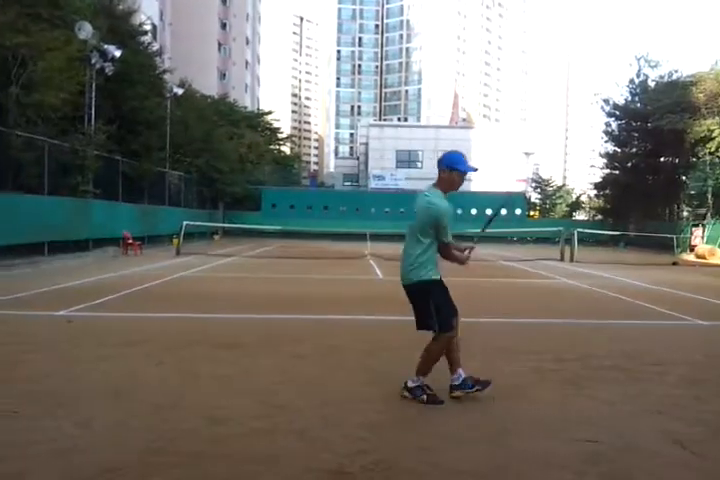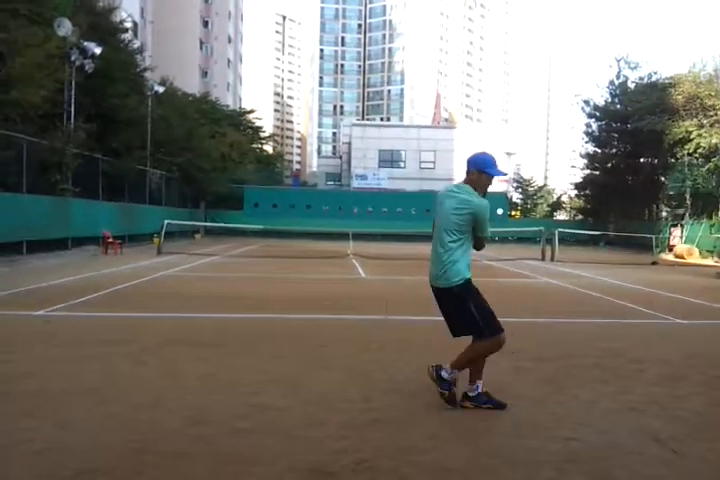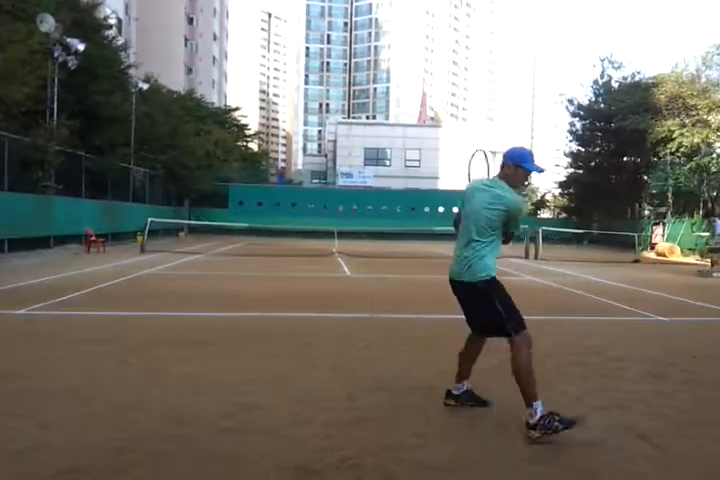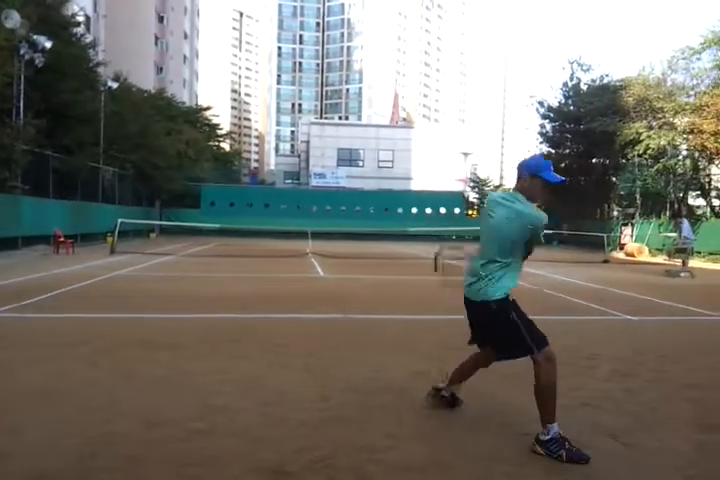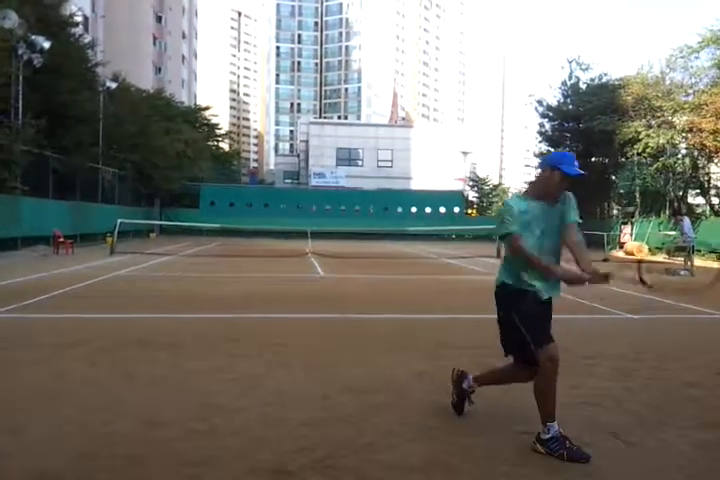
dt=0.2s
person 1, frame 1
left shoulder: (426, 196)
right shoulder: (441, 206)
right elbow: (444, 250)
left wrist: (458, 249)
right wrist: (460, 257)
left hip: (424, 273)
right hip: (421, 277)
left knee: (449, 324)
right knee: (446, 332)
left ankle: (459, 380)
right ankle: (414, 385)
person 1, frame 2
left shoulder: (444, 195)
right shoulder: (480, 204)
right elbow: (479, 244)
left hip: (439, 278)
right hip: (455, 280)
left knee: (483, 333)
right knee: (495, 338)
left ankle: (474, 392)
right ankle: (447, 373)
person 1, frame 3
left shoulder: (474, 187)
right shoulder: (513, 202)
left elbow: (460, 222)
right elbow: (506, 238)
left hip: (459, 275)
right hip: (480, 278)
left knee: (479, 333)
right knee: (520, 339)
left ankle: (458, 390)
right ankle: (537, 417)
person 1, frame 4
left shoulder: (493, 200)
right shoulder: (536, 218)
right elbow: (523, 254)
left hip: (474, 292)
right hip: (494, 298)
left knee: (490, 352)
right knee: (545, 358)
left ankle: (444, 391)
right ankle: (548, 436)
person 1, frame 5
left shoulder: (566, 201)
right shoulder: (512, 207)
left elbow: (572, 236)
right elbow: (520, 253)
left wrist: (586, 266)
right wrist: (558, 273)
left hip: (543, 294)
right hip: (515, 291)
left knee: (528, 368)
right knee: (549, 357)
left ankle: (465, 382)
right ankle: (549, 435)
